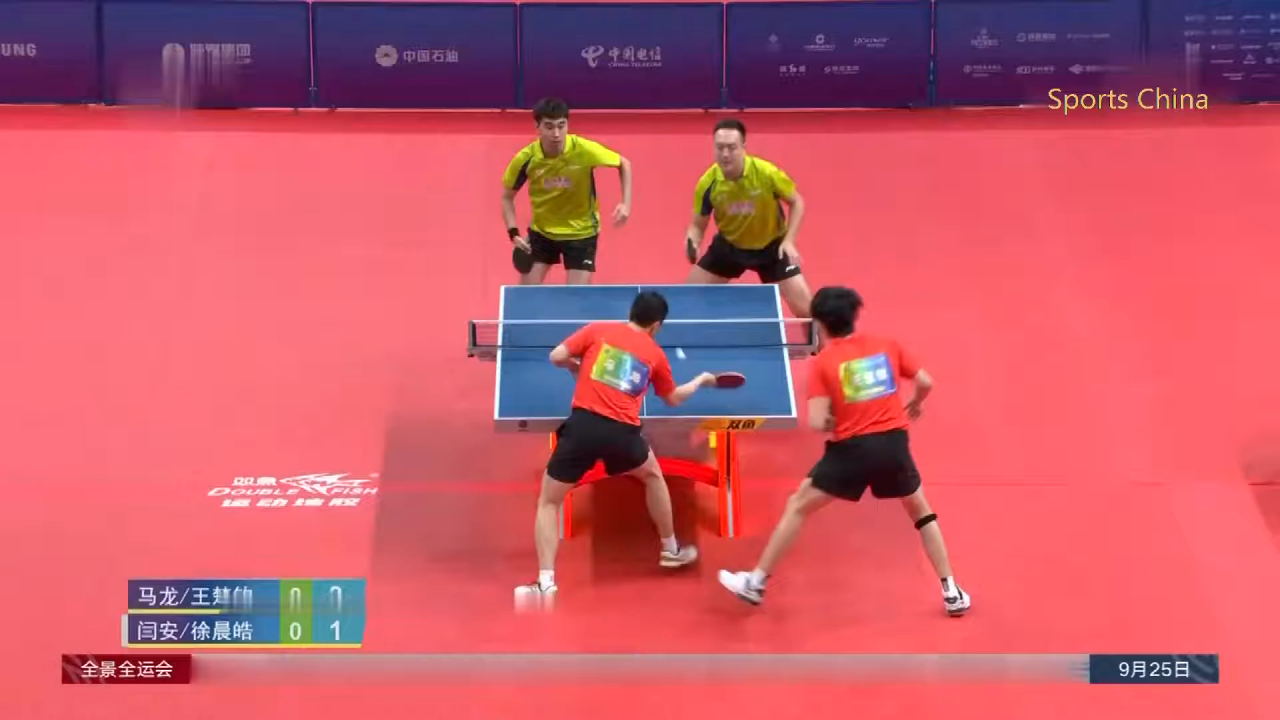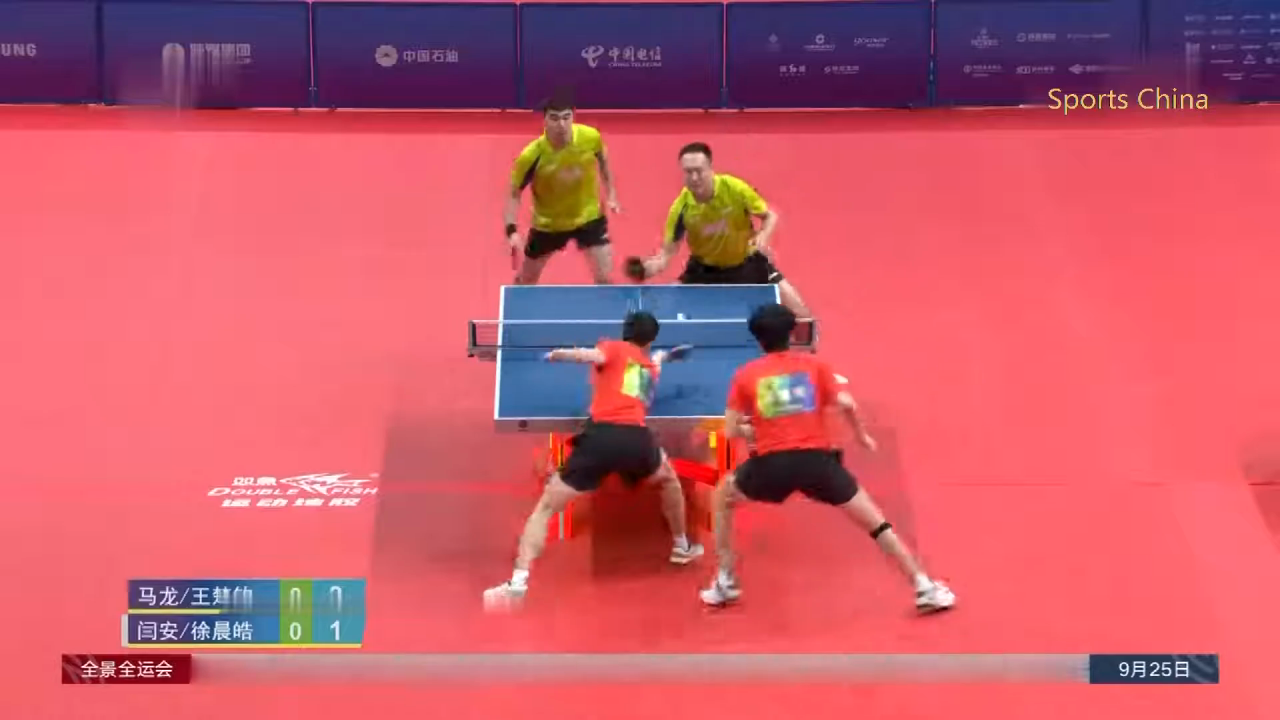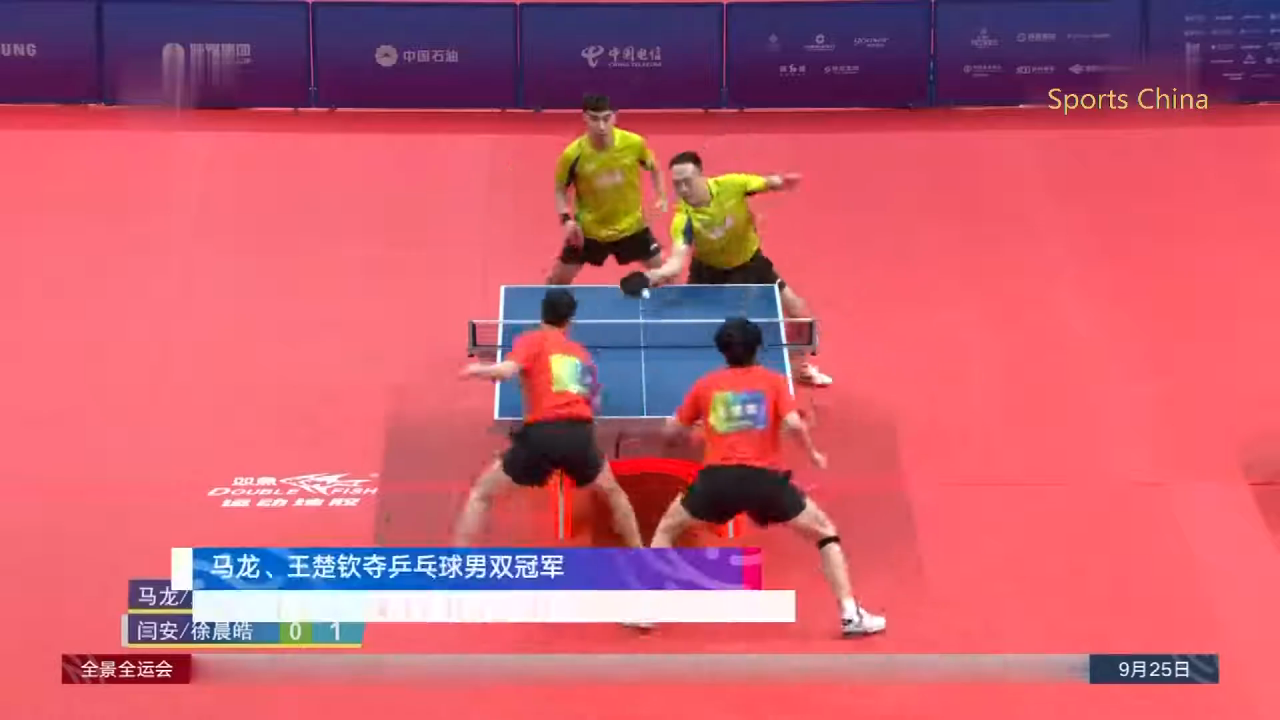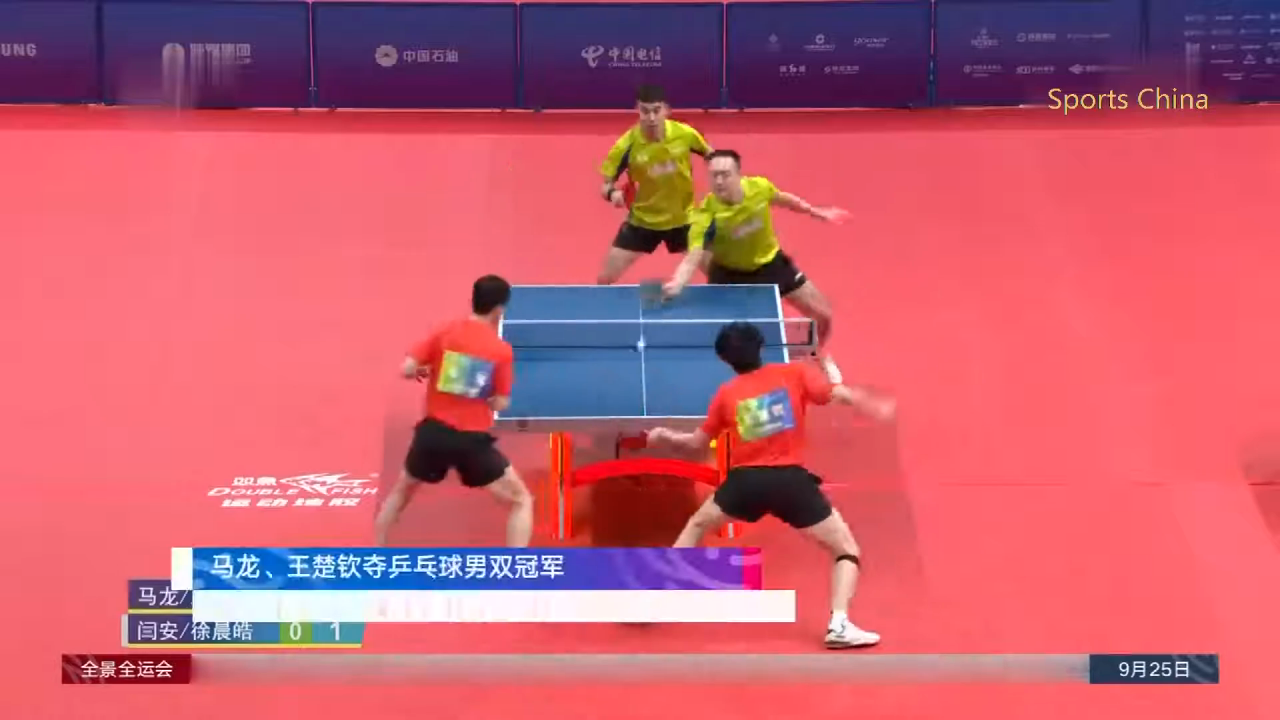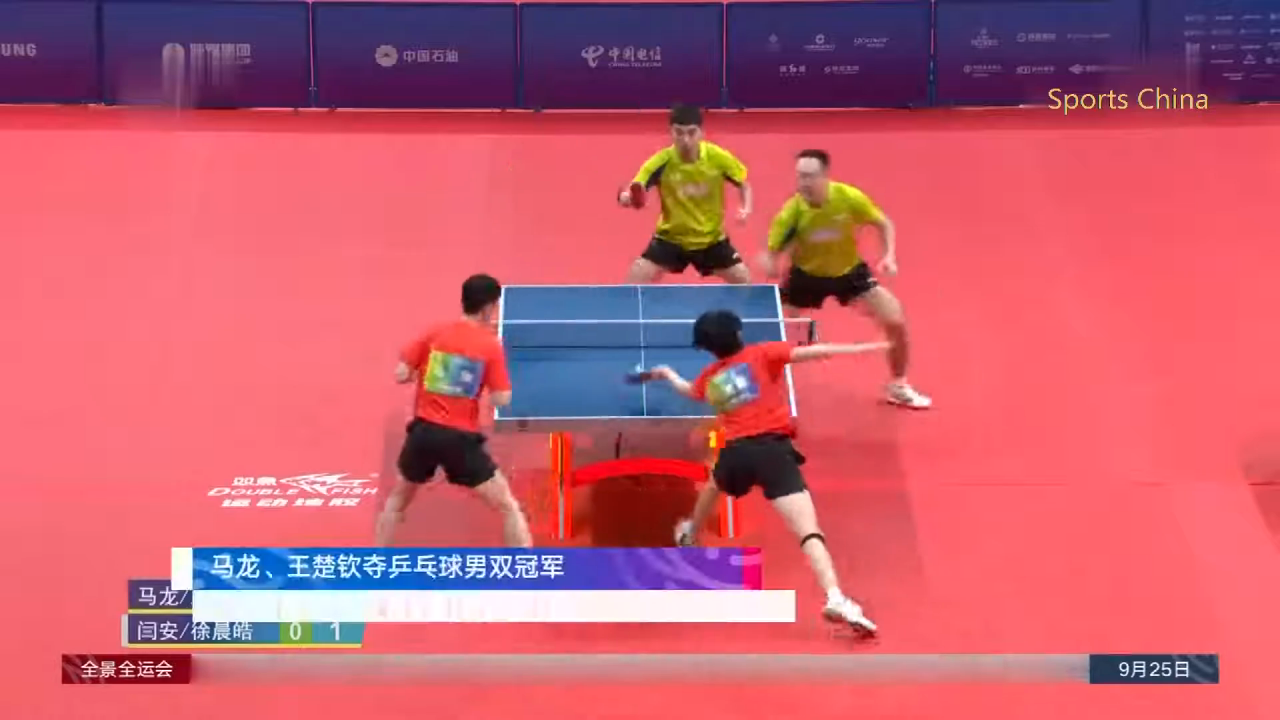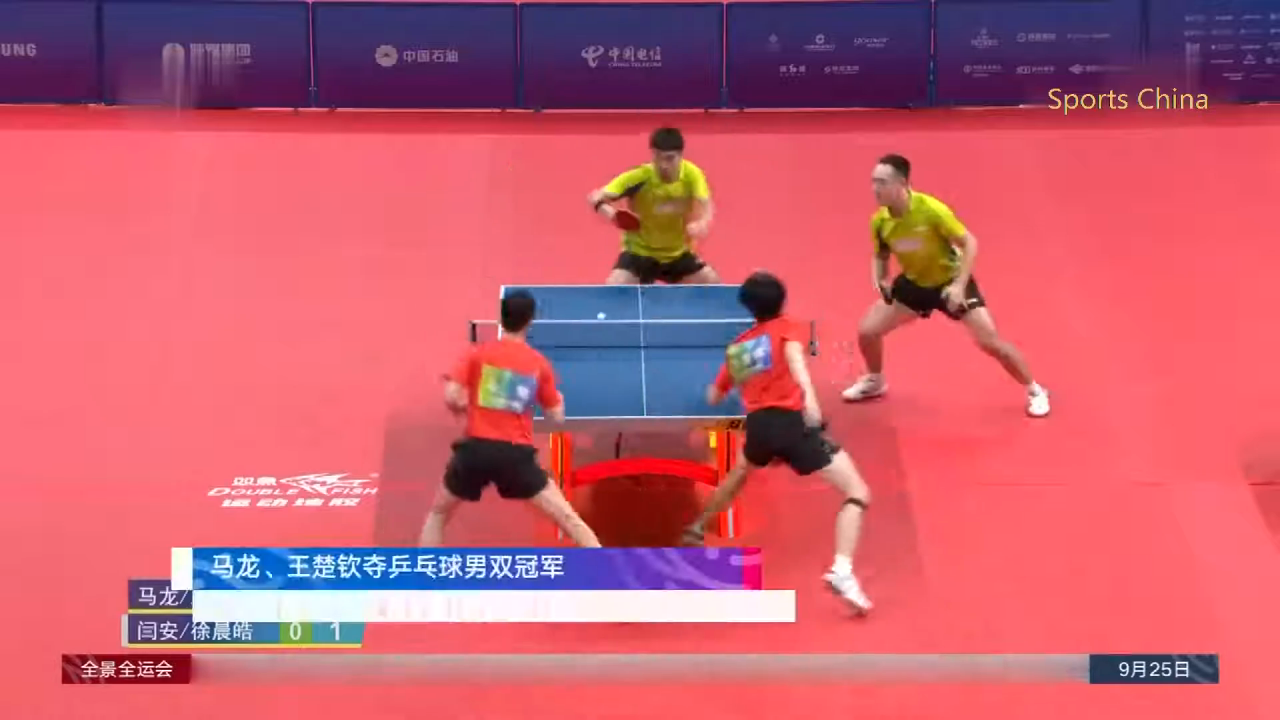
dt=0.3s
person 1, frame 1
left shoulder: (824, 361)
right shoulder: (886, 346)
left elbow: (816, 420)
right elbow: (925, 383)
right wrist: (914, 406)
left hip: (852, 449)
right hip: (894, 445)
left knee: (797, 508)
right knee: (921, 511)
left ankle: (755, 583)
right ankle: (952, 592)
person 1, frame 2
left shoulder: (745, 374)
right shoulder: (814, 365)
left elbow: (730, 430)
right elbow: (846, 404)
right wrist: (862, 436)
left hip: (772, 464)
right hip: (817, 460)
left knee: (722, 498)
right knee: (874, 521)
left ankle: (725, 583)
right ankle: (926, 589)
person 1, frame 3
left shoulder: (705, 385)
right shoulder: (774, 382)
left elbow: (672, 429)
right elbow: (795, 423)
right wrist: (812, 451)
left hip: (718, 480)
right hip: (765, 480)
left knee: (667, 528)
right knee: (826, 533)
right ankle: (851, 614)
person 1, frame 4
left shoulder: (726, 395)
right shoulder: (793, 374)
left elbow: (698, 441)
right elbow: (841, 393)
left wrist: (667, 436)
right wrist: (877, 407)
left hip: (745, 480)
right hip: (792, 479)
left knee: (697, 524)
right knee: (848, 550)
right ankle: (839, 625)
person 1, frame 5
left shoulder: (710, 376)
right shoulder: (763, 353)
left elbow: (691, 391)
right elbow: (805, 353)
left wrist: (668, 375)
right wrist: (858, 348)
left hip: (734, 454)
right hip: (772, 449)
left knee: (714, 483)
right knee: (809, 531)
left ankle: (689, 535)
right ankle: (835, 600)
person 1, frame 6
left shoulder: (736, 346)
right shoulder: (788, 327)
left elbow: (713, 398)
right elbow: (793, 356)
right wrist: (811, 395)
left hip: (757, 424)
right hip: (791, 421)
left knee: (741, 472)
right knee: (857, 492)
left ankle: (697, 530)
right ankle: (842, 570)
person 2, frame 1
left shoulder: (598, 330)
right shoulder: (655, 354)
left elbow: (557, 356)
right elbow: (674, 398)
left wrist: (578, 365)
right wrist: (701, 380)
left hip: (583, 426)
right hip: (622, 432)
left knee: (548, 503)
right knee: (652, 475)
left ankle: (545, 583)
right ankle: (671, 549)
person 2, frame 2
left shoulder: (613, 349)
right shoulder: (650, 366)
left elbow: (595, 357)
left wrist: (559, 354)
left hip: (602, 437)
right hip: (638, 441)
left knee: (545, 508)
right knee: (669, 480)
left ankle: (518, 582)
right ankle: (681, 546)
person 2, frame 3
left shoulder: (531, 341)
right shoulder: (582, 355)
left elbow: (506, 371)
right elbow: (594, 400)
left wrist: (475, 370)
left hip: (541, 436)
right hip: (579, 438)
left knee: (481, 495)
right knee: (612, 493)
person 2, frame 4
left shoulder: (443, 333)
right shoulder: (502, 350)
left elbow: (408, 369)
right elbow: (500, 404)
left wrist: (426, 371)
left hip: (434, 433)
right hip: (472, 440)
left knee: (400, 494)
right knee: (521, 502)
person 2, frame 5
left shoulder: (433, 335)
right shoulder: (492, 347)
left elbow: (401, 375)
right elbow: (501, 400)
right wrist: (503, 382)
left hip: (423, 433)
right hip: (461, 440)
left knee: (399, 498)
right knee: (508, 508)
person 2, frame 6
left shoulder: (477, 354)
right shoulder: (540, 365)
left elbow: (451, 398)
right elbow: (557, 416)
left wrist: (462, 407)
right wrist: (558, 398)
left hip: (476, 451)
right hip: (516, 455)
left knee: (438, 513)
right knee: (567, 519)
person 3, frame 1
left shoulder: (767, 174)
right shoulder: (708, 183)
left elbow: (797, 202)
right elbow: (698, 223)
left wrist: (789, 240)
right wrist: (692, 242)
left hip: (770, 245)
right hip: (729, 245)
left knee: (805, 310)
person 3, frame 2
left shoulder: (735, 189)
right shoulder: (681, 208)
left elbow: (770, 215)
right elbow: (667, 253)
left wrist: (763, 238)
right wrist: (650, 266)
left hip: (747, 262)
right hip: (704, 267)
left knee: (800, 315)
person 3, frame 3
left shoulder: (731, 185)
right shoulder: (683, 218)
left elbow: (767, 184)
right elbow: (678, 259)
left wrist: (784, 181)
right wrist: (659, 274)
left hip: (750, 263)
right hip: (709, 272)
left knee: (799, 314)
left ankle: (802, 367)
person 3, frame 4
left shoulder: (760, 187)
right shoulder: (707, 216)
left elbow: (782, 199)
right elbow: (692, 261)
left wrist: (818, 213)
right wrist: (677, 283)
left hip: (770, 262)
right hip: (729, 272)
left knee: (823, 314)
left ankle: (820, 356)
person 3, frame 5
left shoulder: (850, 198)
right shoulder: (790, 214)
left elbow: (885, 225)
right elbow: (771, 253)
left wrist: (889, 256)
right wrist: (768, 266)
left hip: (850, 271)
right hip: (807, 277)
left knee: (896, 323)
left ankle: (898, 387)
person 3, frame 6
left shoulder: (931, 210)
right shoulder: (879, 221)
left elbow: (969, 243)
right elbow: (881, 256)
left wrist: (959, 283)
right wrist: (880, 280)
left hip: (950, 283)
right hip: (912, 282)
left knee: (991, 342)
right knee: (866, 332)
left ankle: (1033, 390)
right ankle: (874, 381)
person 4, frame 1
left shoulder: (586, 150)
right shoulder: (525, 159)
left elbow: (624, 165)
right elbow: (507, 197)
left wrist: (625, 202)
right wrist: (514, 233)
left hip: (582, 231)
right hip: (542, 230)
person 4, frame 2
left shoulder: (590, 137)
right shoulder: (531, 155)
left elbow: (602, 157)
right elbow: (514, 195)
left wrist: (611, 196)
right wrist: (512, 231)
left hip: (589, 217)
right hip: (548, 223)
left knee: (604, 277)
right knee: (525, 282)
person 4, frame 3
left shoulder: (634, 144)
right shoulder: (574, 154)
left elbow: (653, 169)
right elbow: (560, 190)
left wrist: (662, 198)
right wrist: (566, 219)
left hip: (632, 228)
right hip: (589, 231)
right knee: (557, 281)
person 4, frame 4
left shoulder: (685, 134)
right shoulder: (626, 146)
left elbow: (709, 154)
right elbow: (606, 183)
right wrist: (612, 193)
left hip: (683, 218)
right hip: (641, 221)
right knee: (605, 279)
person 4, frame 5
left shoulder: (719, 157)
right shoulder: (661, 162)
left elbow: (743, 185)
right elbow: (634, 192)
left wrist: (746, 208)
right wrist: (624, 196)
left hip: (712, 240)
right hip: (669, 238)
person 4, frame 6
left shoulder: (691, 174)
right shoulder: (639, 178)
left elbow: (707, 206)
right elbow: (595, 196)
left wrist: (702, 224)
right wrist: (603, 207)
left hip: (677, 253)
right hip: (638, 253)
